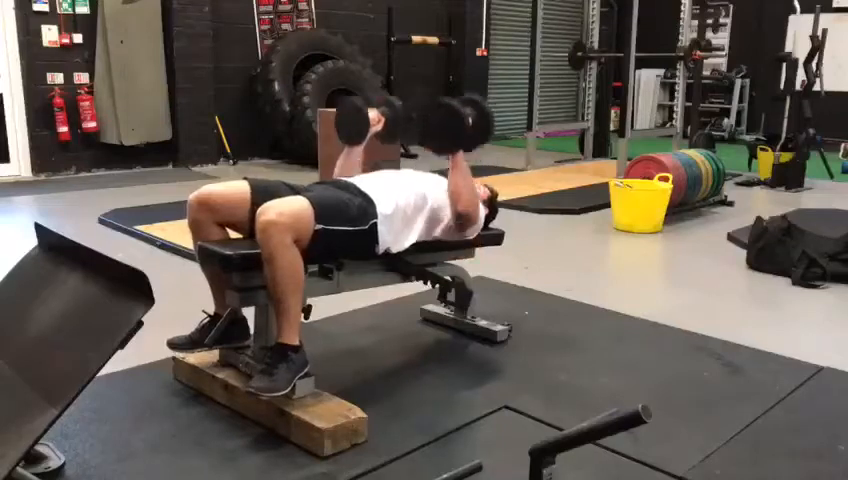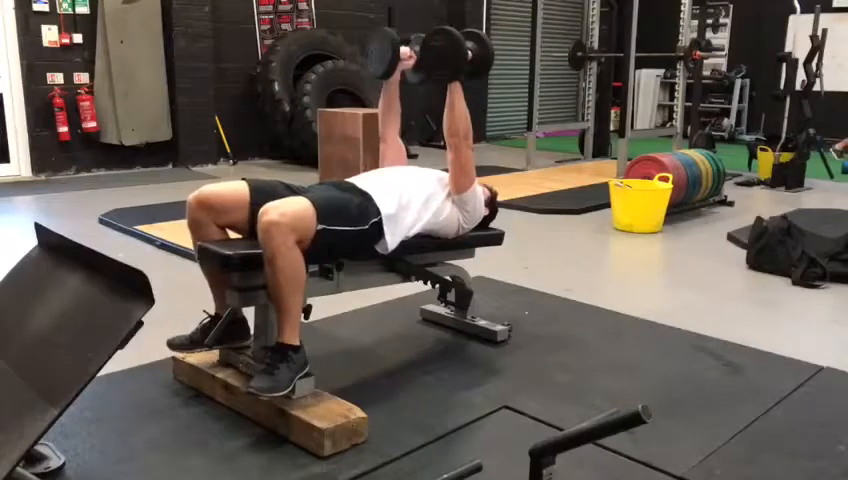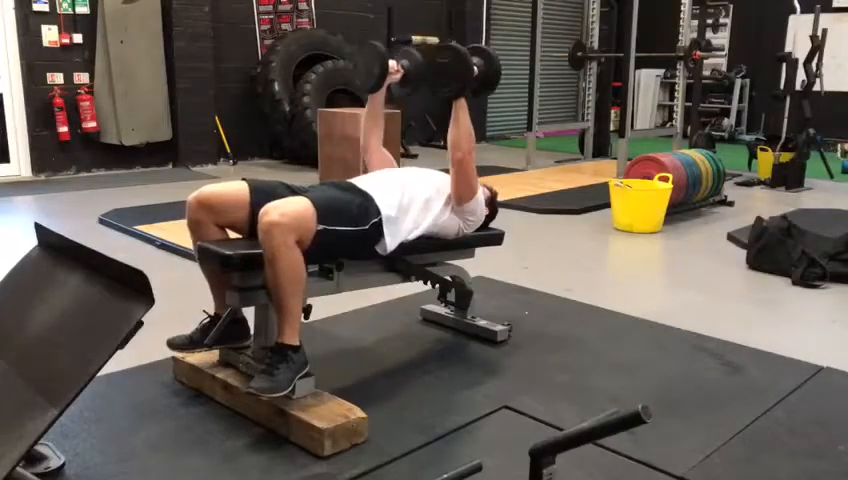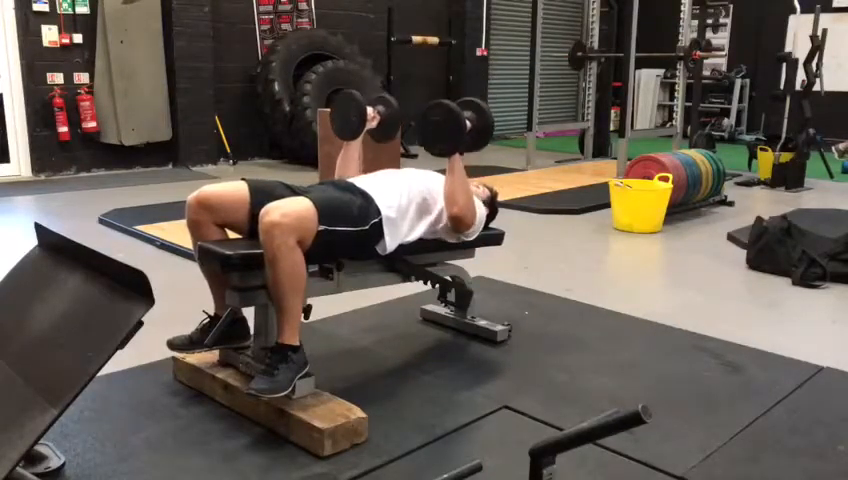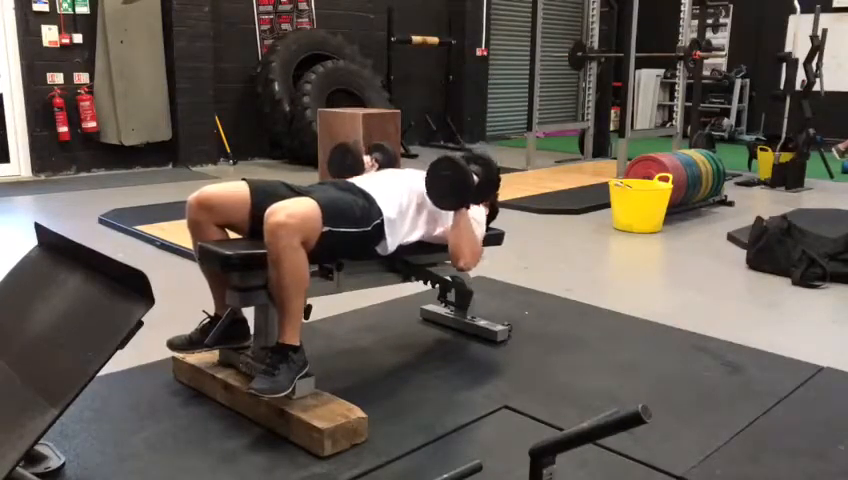
dt=0.7s
person 1, frame 1
left shoulder: (469, 213)
right shoulder: (419, 187)
left elbow: (464, 210)
right elbow: (342, 179)
left wrist: (457, 151)
right wrist: (360, 138)
left hip: (367, 215)
left knee: (273, 219)
right knee: (203, 201)
left ankle: (289, 350)
right ankle: (227, 321)
person 1, frame 2
left shoulder: (464, 210)
right shoulder: (418, 183)
left elbow: (459, 144)
right elbow: (389, 133)
left wrist: (454, 80)
right wrist: (393, 73)
left hip: (367, 214)
left knee: (276, 222)
right knee: (203, 203)
left ankle: (290, 352)
right ankle: (227, 320)
person 1, frame 3
left shoulder: (467, 213)
right shoulder: (418, 186)
left elbow: (462, 157)
right elbow: (370, 147)
left wrist: (460, 96)
right wrist: (380, 86)
left hip: (369, 215)
left knee: (277, 222)
right knee: (203, 203)
left ankle: (289, 351)
right ankle: (228, 322)
person 1, frame 4
left shoulder: (470, 218)
right shoulder: (426, 189)
left elbow: (458, 211)
right elbow: (346, 178)
left wrist: (455, 150)
right wrist: (357, 130)
left hip: (369, 214)
left knee: (277, 222)
right knee: (202, 204)
left ankle: (289, 352)
right ankle: (227, 322)
person 1, frame 5
left shoulder: (471, 213)
right shoulder: (419, 186)
left elbow: (465, 260)
right wrist: (358, 170)
left hip: (371, 214)
left knee: (282, 222)
right knee: (203, 204)
left ankle: (290, 352)
right ankle: (227, 321)
